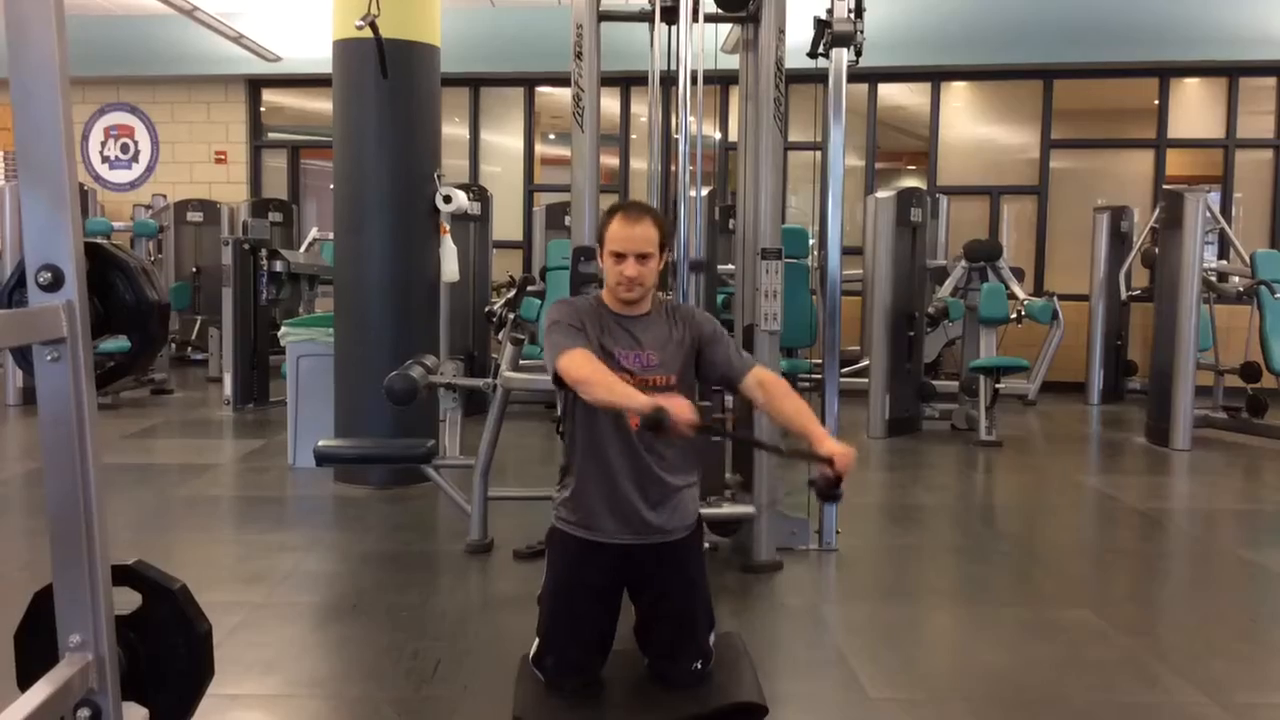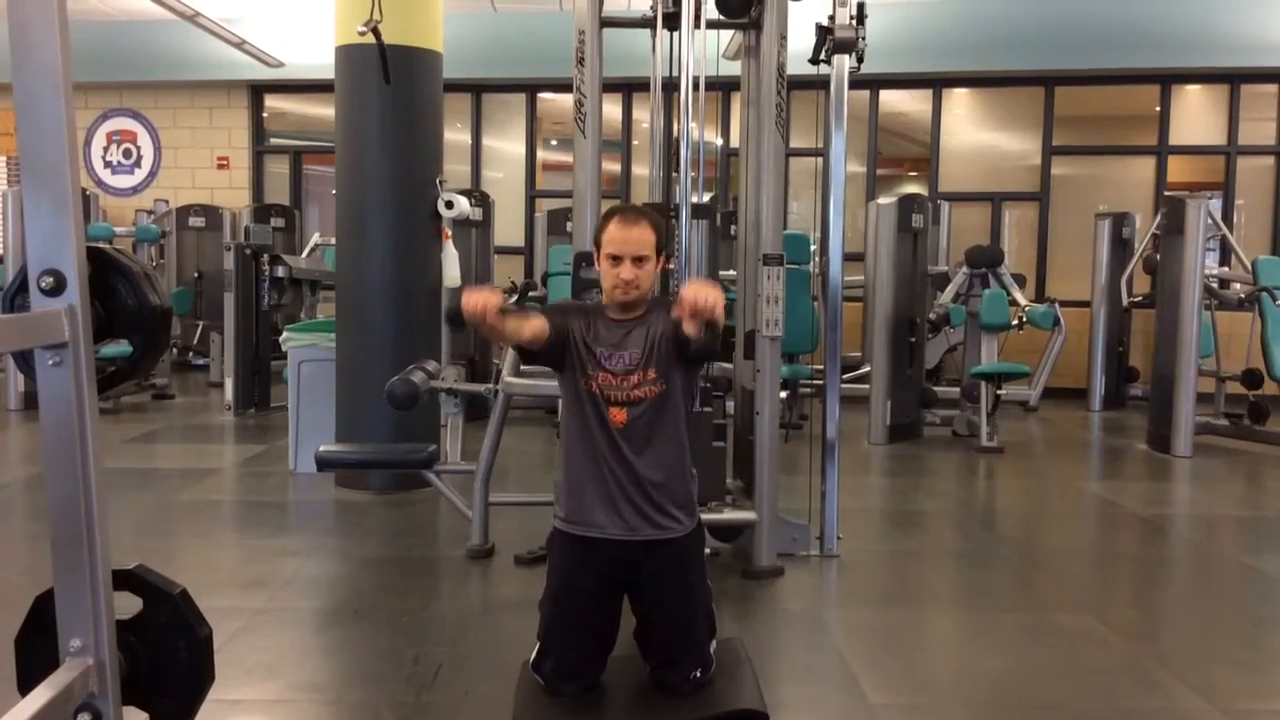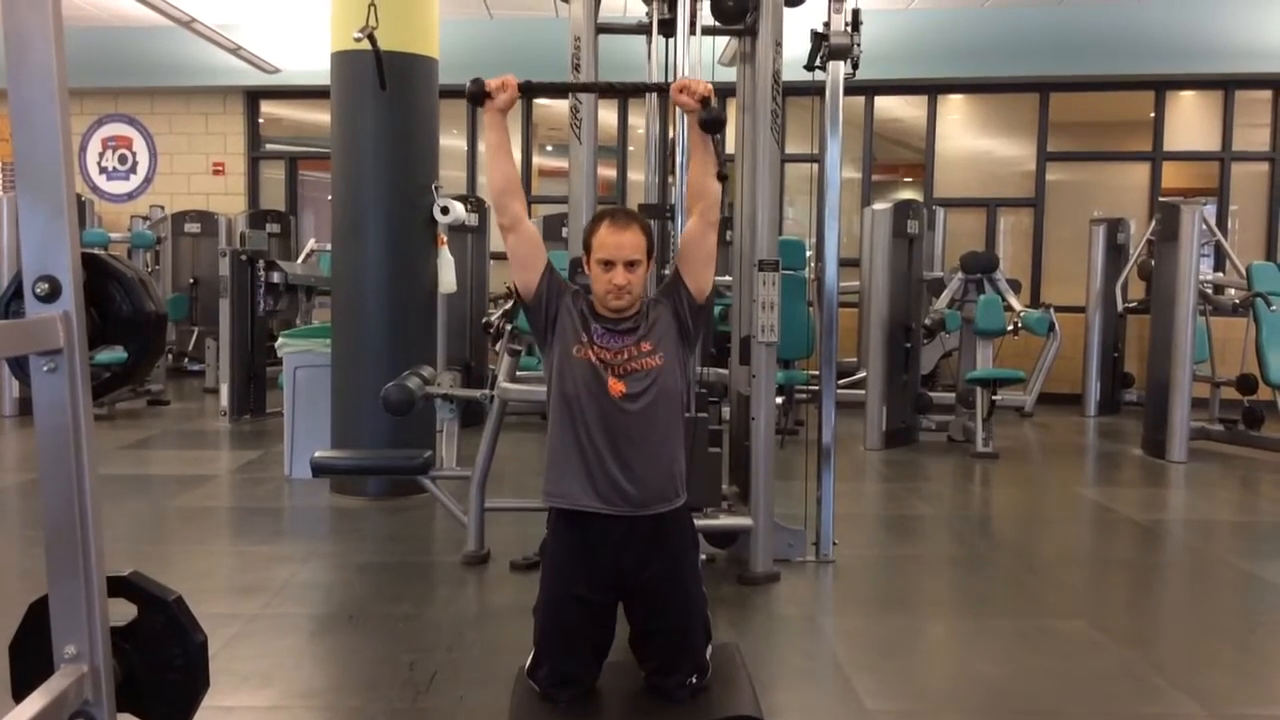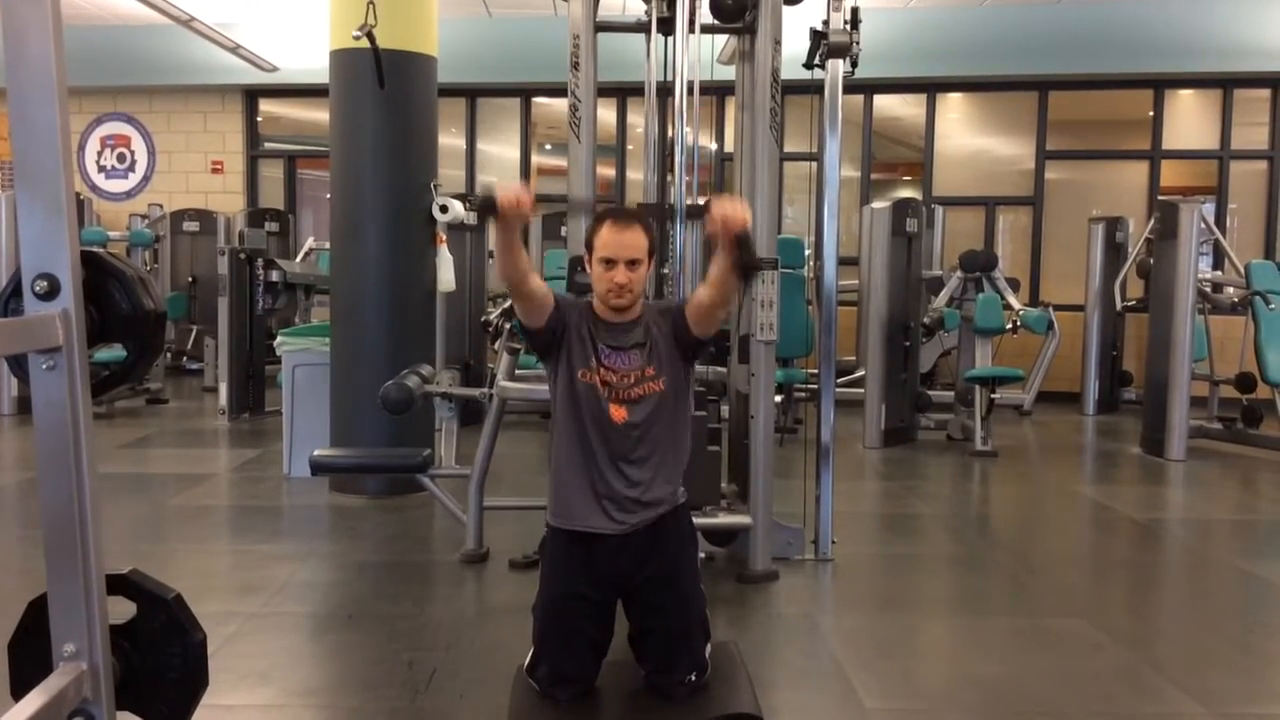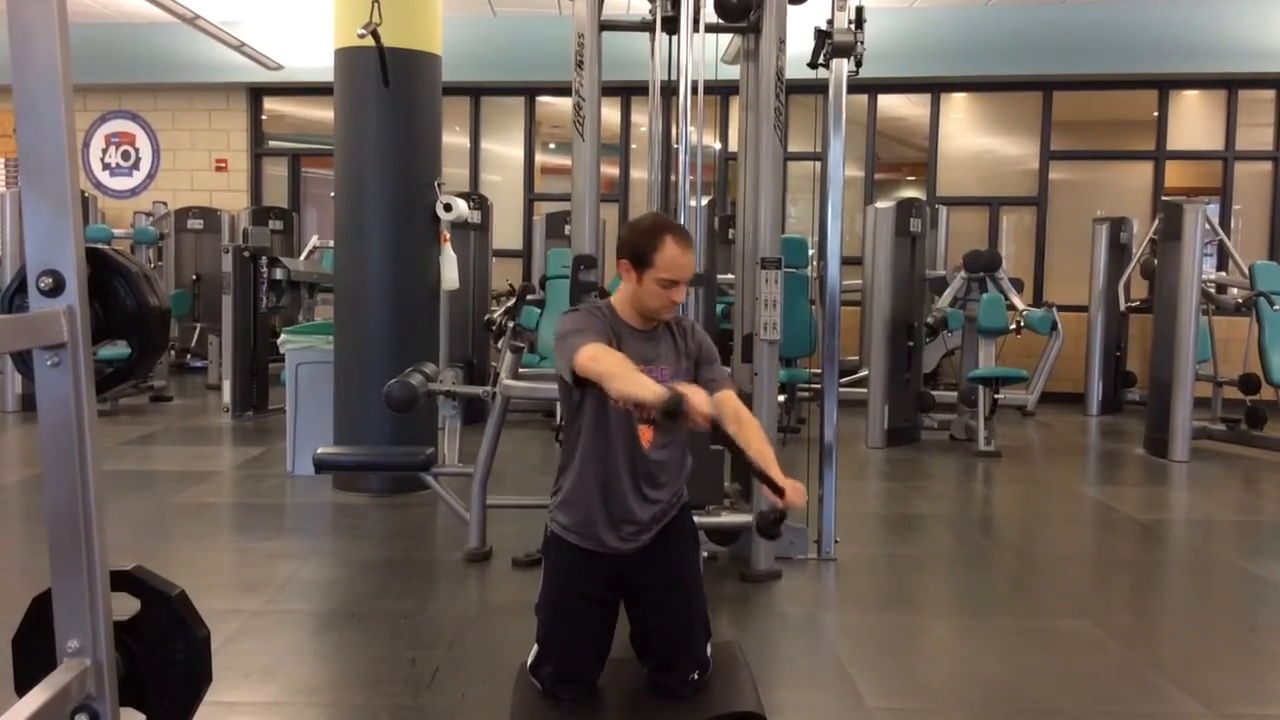
dt=1s
person 1, frame 1
left shoulder: (691, 325)
right shoulder: (570, 318)
left elbow: (760, 383)
right elbow: (583, 375)
left wrist: (820, 438)
right wrist: (650, 401)
left hip: (672, 529)
right hip: (587, 530)
left knee: (684, 671)
right knee: (566, 675)
left ankle: (650, 627)
person 1, frame 2
left shoulder: (675, 322)
right shoulder: (571, 323)
left elbow: (702, 324)
right elbow: (525, 329)
left wrist: (706, 306)
right wrist: (492, 316)
left hip: (668, 531)
right hip: (582, 530)
left knee: (684, 677)
right knee: (563, 678)
left ankle: (651, 634)
right ankle: (599, 634)
person 1, frame 3
left shoulder: (674, 317)
right shoulder: (558, 314)
left elbow: (704, 216)
right elbow: (511, 216)
left wrist: (698, 121)
right wrist: (496, 116)
left hip: (661, 525)
right hip: (577, 525)
left knee: (681, 681)
right knee: (559, 683)
left ankle: (652, 646)
right ankle: (591, 642)
person 1, frame 4
left shoulder: (675, 329)
right shoulder: (564, 327)
left elbow: (717, 296)
right elbow: (521, 285)
left wrist: (728, 240)
right wrist: (508, 224)
left hip: (661, 528)
right hip: (577, 533)
left knee: (680, 679)
right knee: (558, 682)
left ankle: (650, 644)
right ankle: (592, 640)
person 1, frame 5
left shoulder: (691, 338)
right shoulder: (583, 325)
left elbow: (732, 410)
right elbow: (607, 368)
left wrist: (776, 476)
right wrist: (671, 394)
left hip: (664, 530)
right hip: (583, 535)
left knee: (683, 679)
right knee: (562, 682)
left ankle: (648, 634)
